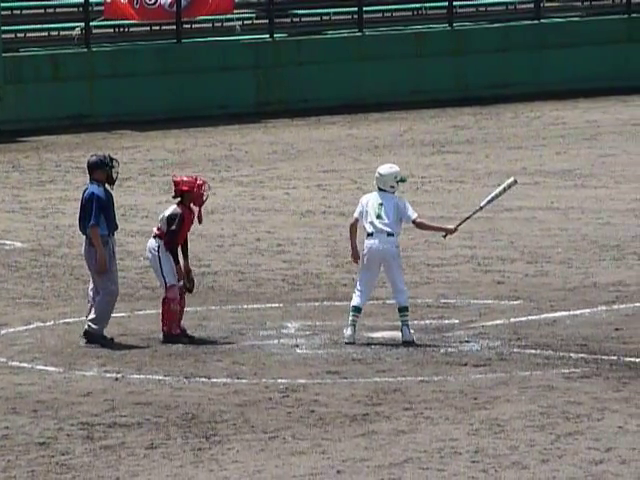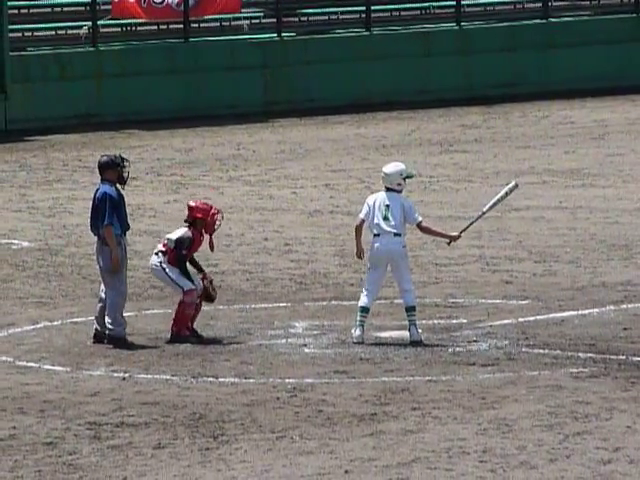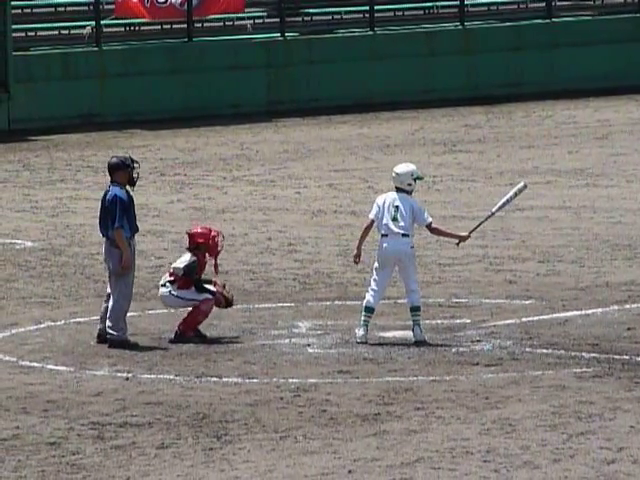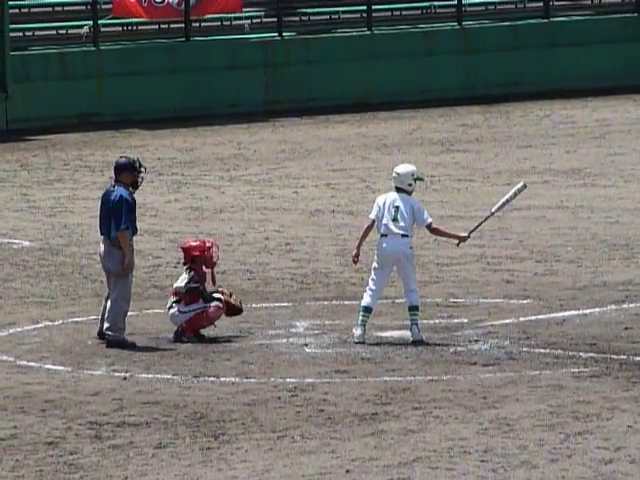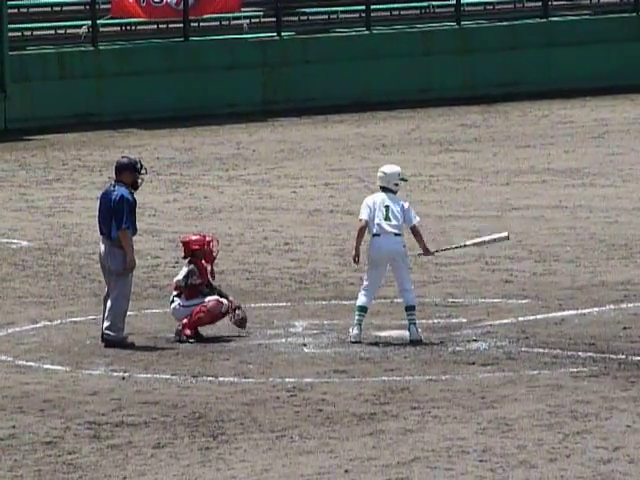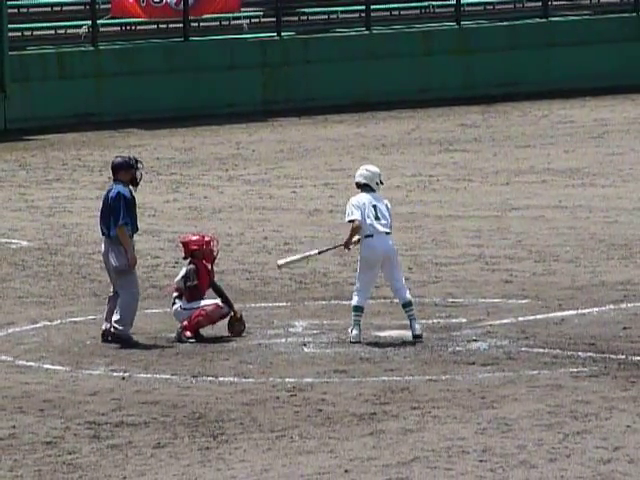
dt=0.3s
person 1, frame 1
left shoulder: (100, 190)
right shoulder: (94, 192)
right elbow: (92, 225)
right wrist: (100, 251)
left hip: (104, 243)
right hip: (99, 245)
left knee: (98, 290)
right knee: (109, 290)
left ankle: (94, 330)
right ankle: (94, 328)
person 1, frame 2
left shoulder: (109, 190)
right shoulder: (107, 192)
right elbow: (106, 225)
right wrist: (115, 250)
left hip: (113, 245)
right hip: (111, 245)
left knee: (108, 290)
right knee: (117, 290)
left ankle: (101, 331)
right ankle: (115, 332)
person 1, frame 3
left shoulder: (112, 192)
right shoulder: (118, 194)
right elbow: (117, 228)
right wrist: (126, 253)
left hip: (114, 246)
right hip: (119, 247)
left knee: (114, 292)
right knee: (122, 294)
left ankle: (105, 330)
right ankle: (116, 335)
person 1, frame 4
left shoulder: (109, 192)
right shoulder: (123, 196)
right elbow: (121, 229)
right wrist: (128, 255)
left hip: (107, 245)
right hip: (118, 248)
left knee: (113, 292)
right knee: (120, 294)
left ankle: (105, 328)
right ankle: (114, 335)
person 1, frame 5
left shoulder: (107, 192)
right shoulder: (124, 195)
right elbow: (123, 228)
right wrist: (130, 255)
left hip: (106, 245)
right hip: (118, 248)
left knee: (112, 292)
right knee: (120, 295)
left ankle: (109, 331)
right ankle: (113, 336)
person 1, frame 6
left shoulder: (112, 191)
right shoulder: (122, 193)
right elbow: (121, 225)
right wrist: (130, 252)
left hip: (110, 245)
right hip: (119, 247)
left knee: (118, 291)
right knee: (130, 291)
left ankle: (109, 330)
right ankle: (121, 330)
person 2, frame 1
left shoulder: (366, 199)
right shoulder: (399, 201)
left elbow: (353, 224)
right elbow: (418, 223)
left wrist: (354, 248)
right wrist: (445, 229)
left hip: (370, 245)
right hip: (390, 246)
left knee: (362, 289)
right knee: (399, 289)
left ankle: (350, 330)
right ankle: (405, 330)
person 2, frame 2
left shoulder: (372, 199)
right shoulder: (404, 202)
left elbow: (359, 225)
right elbow: (422, 227)
left wrist: (359, 246)
right wrist: (449, 236)
left hip: (377, 246)
right hip: (398, 246)
left knee: (369, 289)
right knee: (406, 288)
left ankle: (359, 330)
right ankle: (413, 330)
person 2, frame 3
left shoulder: (382, 199)
right shoulder: (413, 203)
left elbow: (369, 225)
right elbow: (432, 228)
left wrist: (358, 248)
right wrist: (458, 236)
left hip: (385, 246)
right hip: (405, 247)
left knee: (375, 289)
right knee: (412, 289)
left ankle: (362, 330)
right ankle: (417, 330)
person 2, frame 4
left shoulder: (382, 199)
right shoulder: (413, 204)
left elbow: (370, 224)
right elbow: (432, 229)
left wrist: (358, 248)
right wrist: (458, 237)
left hip: (384, 246)
right hip: (404, 247)
left knee: (373, 288)
right knee: (411, 289)
left ankle: (360, 330)
right ankle: (415, 329)
person 2, frame 5
left shoulder: (370, 200)
right shoulder: (402, 203)
left elbow: (363, 225)
right elbow: (414, 229)
left wrist: (357, 249)
right wrist: (425, 248)
left hip: (377, 245)
right hip: (397, 244)
left knee: (368, 289)
right knee: (407, 288)
left ankle: (356, 330)
right ankle: (414, 330)
person 2, frame 6
left shoulder: (355, 200)
right shoulder: (383, 201)
left elbow: (357, 226)
left wrist: (349, 240)
left hip: (369, 245)
right hip: (388, 243)
left knee: (361, 290)
right knee: (399, 286)
left ankle: (356, 330)
right ankle: (414, 326)
person 3, frame 1
left shoulder: (188, 211)
right shoulder: (178, 213)
left elbow: (182, 238)
right elbow: (172, 240)
left wrist: (186, 262)
right wrist: (178, 265)
left hip: (165, 250)
right hip: (157, 249)
left knee: (180, 287)
right knee: (172, 287)
left ankle: (177, 327)
right ankle: (169, 332)
person 3, frame 2
left shoulder: (196, 234)
right shoulder: (189, 236)
left elbow: (188, 257)
right elbow: (181, 263)
left wrist: (202, 272)
right wrist: (192, 282)
left hip: (169, 263)
right hip: (161, 263)
left knee: (199, 289)
right knee: (190, 290)
left ankle: (188, 328)
right ankle: (178, 332)
person 3, frame 3
left shoulder: (197, 256)
right shoulder: (194, 260)
left elbow: (195, 281)
right elbow: (198, 287)
left wrist: (213, 282)
right wrist: (215, 293)
left hip: (176, 289)
right hip: (169, 293)
left knee: (212, 294)
right knee: (207, 300)
left ankle: (191, 329)
right ankle: (183, 332)
person 3, frame 4
left shoulder: (197, 269)
right shoulder: (194, 274)
left elbow: (202, 294)
right elbow: (206, 298)
left wrist: (219, 291)
right wrist: (221, 298)
left hip: (185, 308)
right hip: (178, 313)
left knee: (220, 300)
right knee: (217, 308)
left ankle: (192, 330)
right ankle: (183, 331)
person 3, frame 5
left shoulder: (200, 266)
right shoulder: (192, 268)
left elbow: (210, 286)
right elbow: (203, 291)
left wrist: (229, 299)
left hip: (190, 305)
right hip: (180, 307)
left knee: (225, 306)
right knee: (216, 303)
left ankle: (192, 327)
right ankle: (184, 328)
person 3, frame 6
left shoulder: (204, 267)
right shoulder: (191, 268)
left elbow: (216, 288)
right elbow: (194, 295)
left wrist: (233, 308)
left hip: (192, 306)
right hip: (182, 309)
left knee: (226, 308)
right knee: (216, 306)
left ankle: (192, 328)
right ankle: (185, 329)
